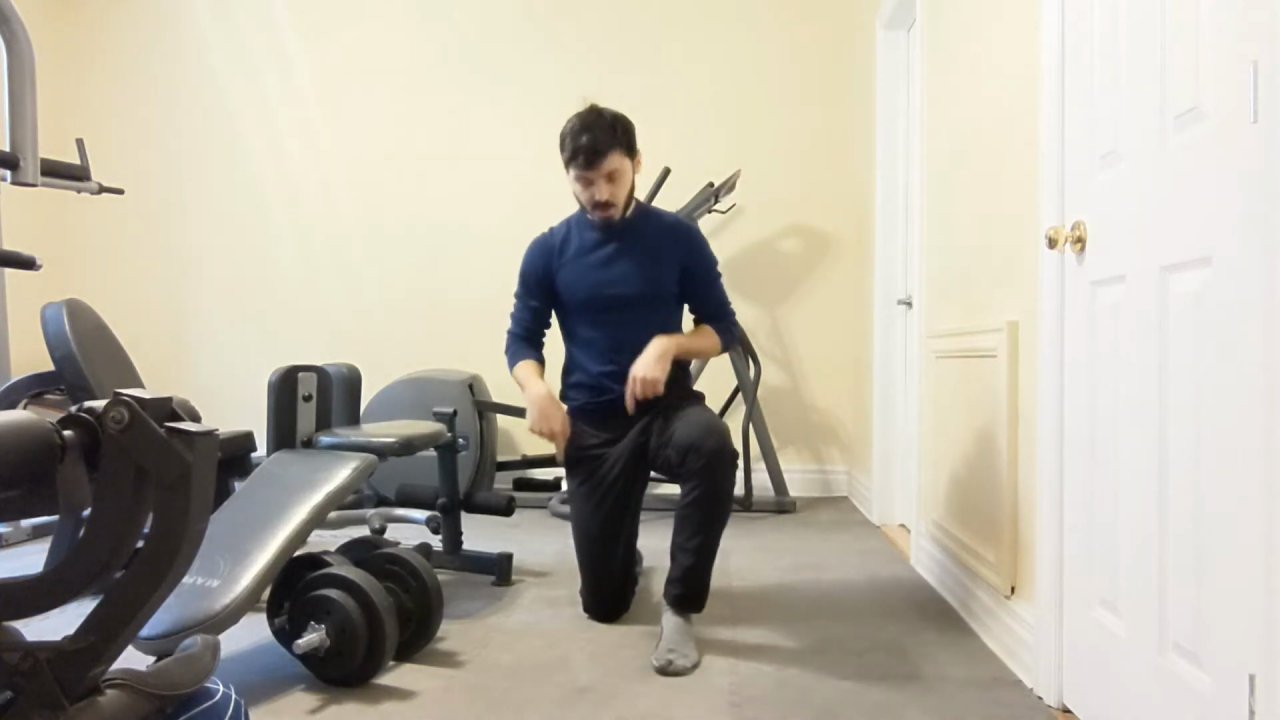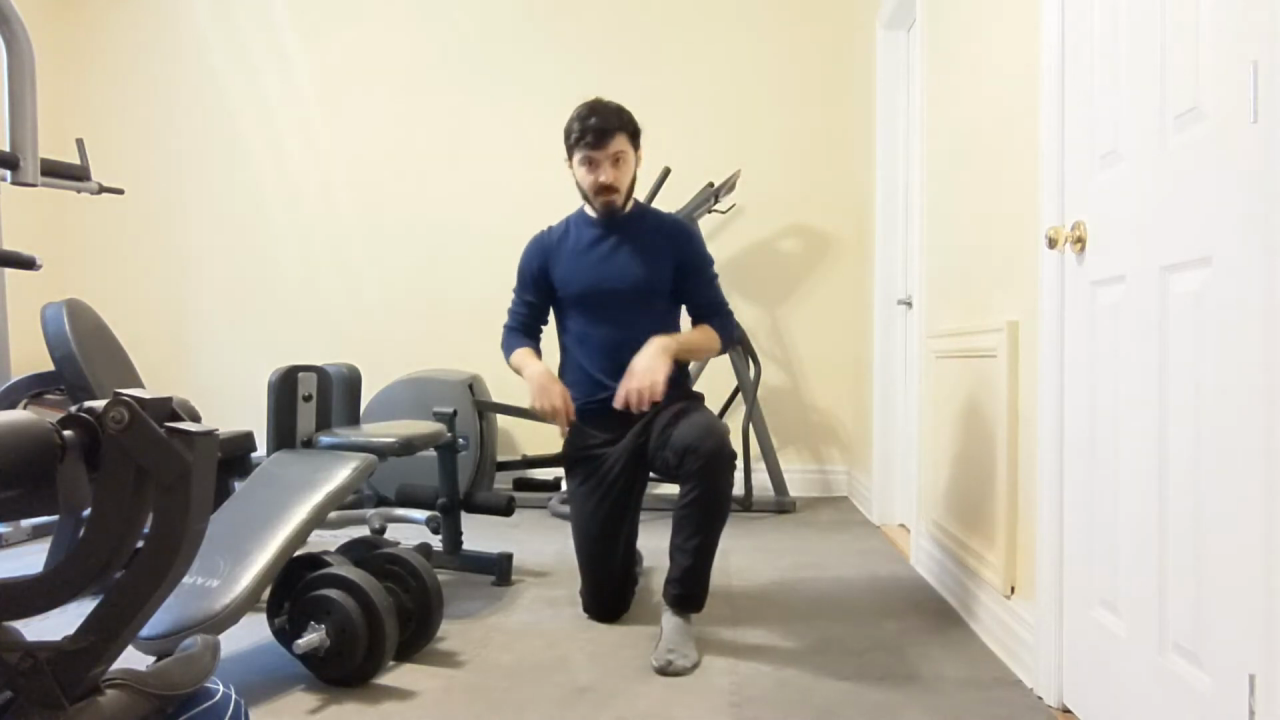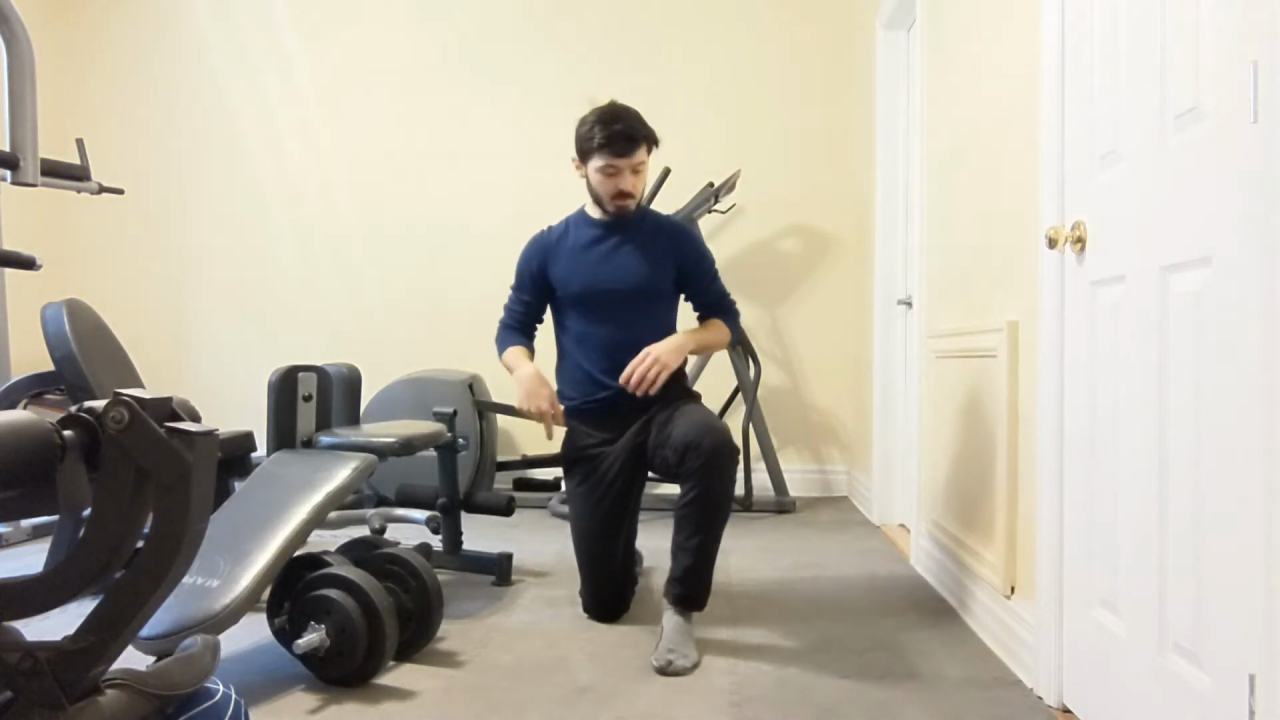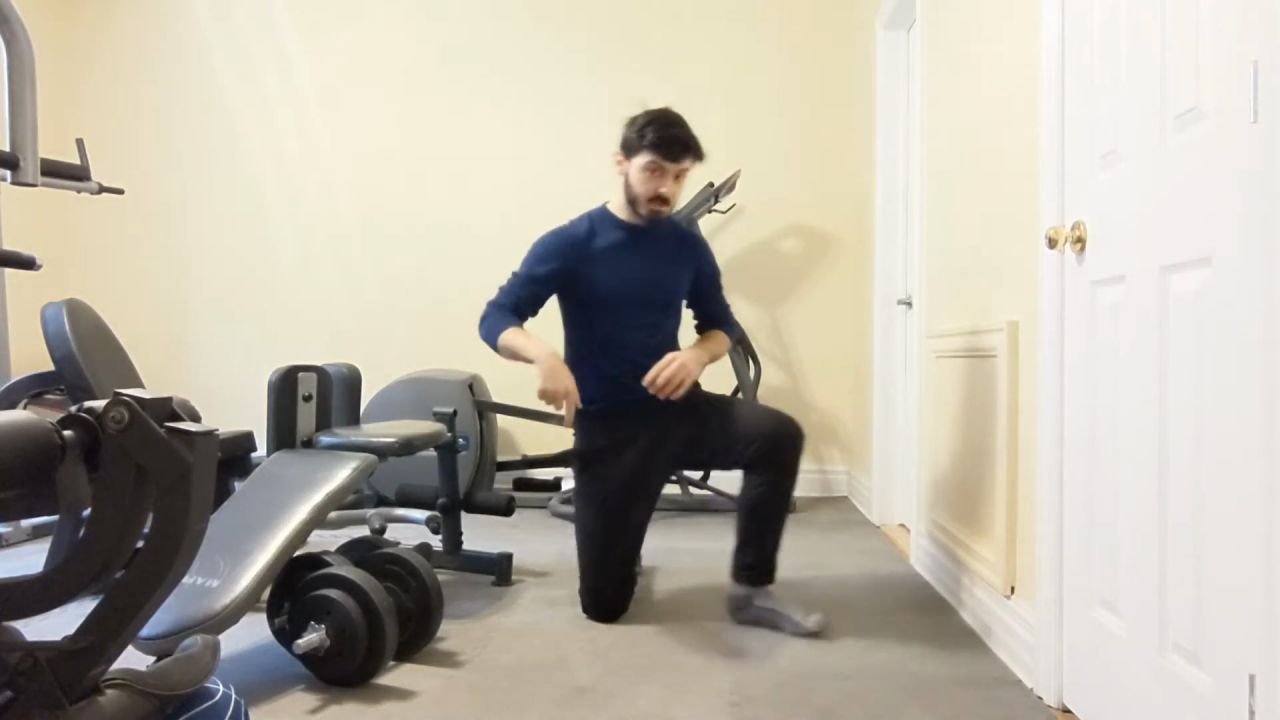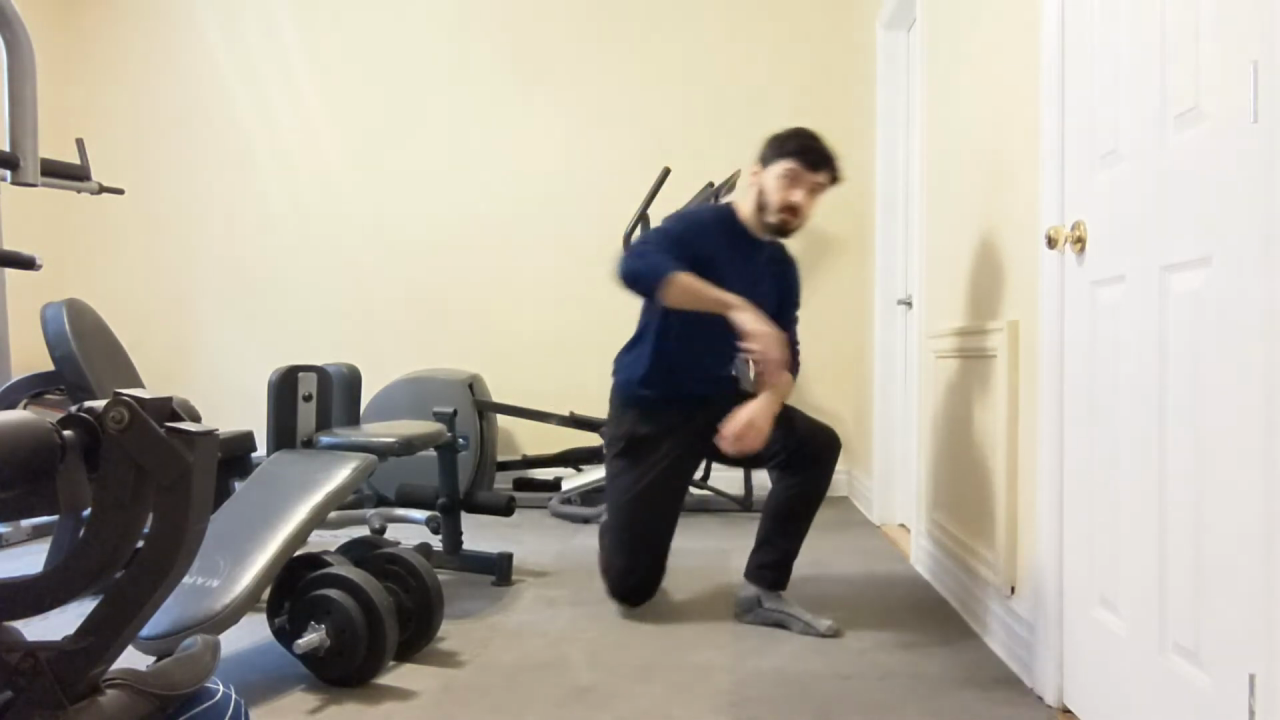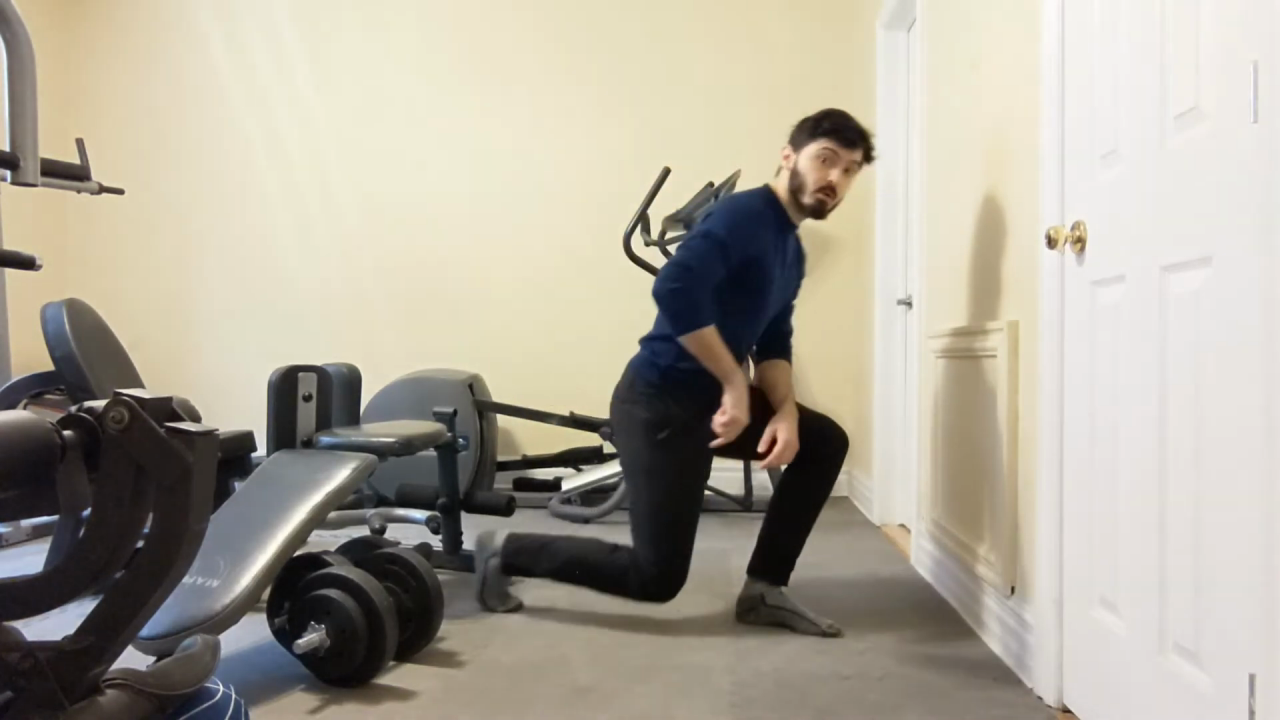
dt=0.4s
person 1, frame 1
left shoulder: (679, 237)
right shoulder: (548, 251)
left elbow: (724, 329)
right elbow: (522, 336)
left wrist: (669, 346)
right wrist: (535, 390)
left hip: (669, 407)
right hip: (592, 425)
left knee: (713, 447)
right knee: (603, 602)
left ankle: (679, 609)
right ankle: (627, 557)
person 1, frame 2
left shoulder: (675, 236)
right shoulder: (548, 249)
left elbow: (719, 326)
right elbow: (518, 330)
left wrist: (666, 345)
right wrist: (536, 372)
left hip: (663, 409)
right hip: (592, 425)
left knee: (711, 448)
right knee: (603, 603)
left ankle: (679, 609)
right ankle: (628, 557)
person 1, frame 3
left shoulder: (675, 238)
right shoulder: (547, 249)
left elbow: (725, 318)
right elbow: (513, 329)
left wrist: (682, 343)
right wrist: (525, 371)
left hip: (663, 405)
right hip: (591, 425)
left knee: (713, 444)
right knee: (603, 603)
left ankle: (679, 609)
right ankle: (625, 556)
person 1, frame 4
left shoulder: (688, 247)
right shoulder: (571, 244)
left elbow: (720, 325)
right elbow: (497, 319)
left wrist: (696, 355)
right wrist: (543, 355)
left hip: (675, 409)
right hip: (606, 428)
left knee: (778, 435)
right knee: (602, 603)
left ankle: (750, 590)
right ankle: (621, 550)
person 1, frame 5
left shoulder: (781, 268)
right shoulder: (699, 229)
left elbow: (778, 356)
right elbow: (638, 267)
left wrist: (765, 404)
right wrist: (739, 309)
left hip: (713, 402)
right hip: (644, 413)
left knee: (817, 445)
right knee: (632, 588)
left ankle: (761, 592)
right ankle: (620, 534)
person 1, frame 6
left shoulder: (793, 250)
right shoulder: (743, 216)
left elbow: (773, 344)
right elbow: (675, 290)
left wrist: (785, 411)
right wrist: (734, 383)
left hip: (710, 396)
right hip: (658, 400)
left knee: (824, 442)
right knee: (657, 574)
left ankle: (763, 590)
right ankle: (507, 551)
